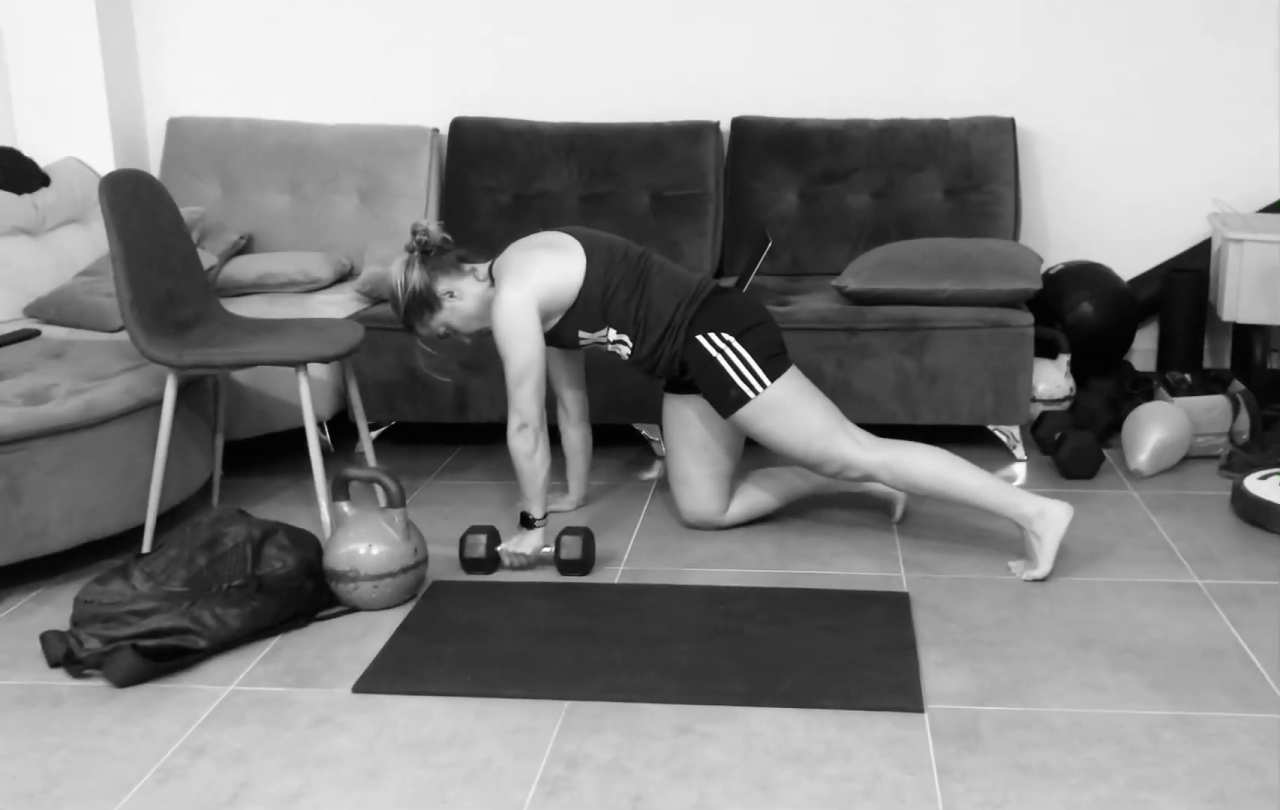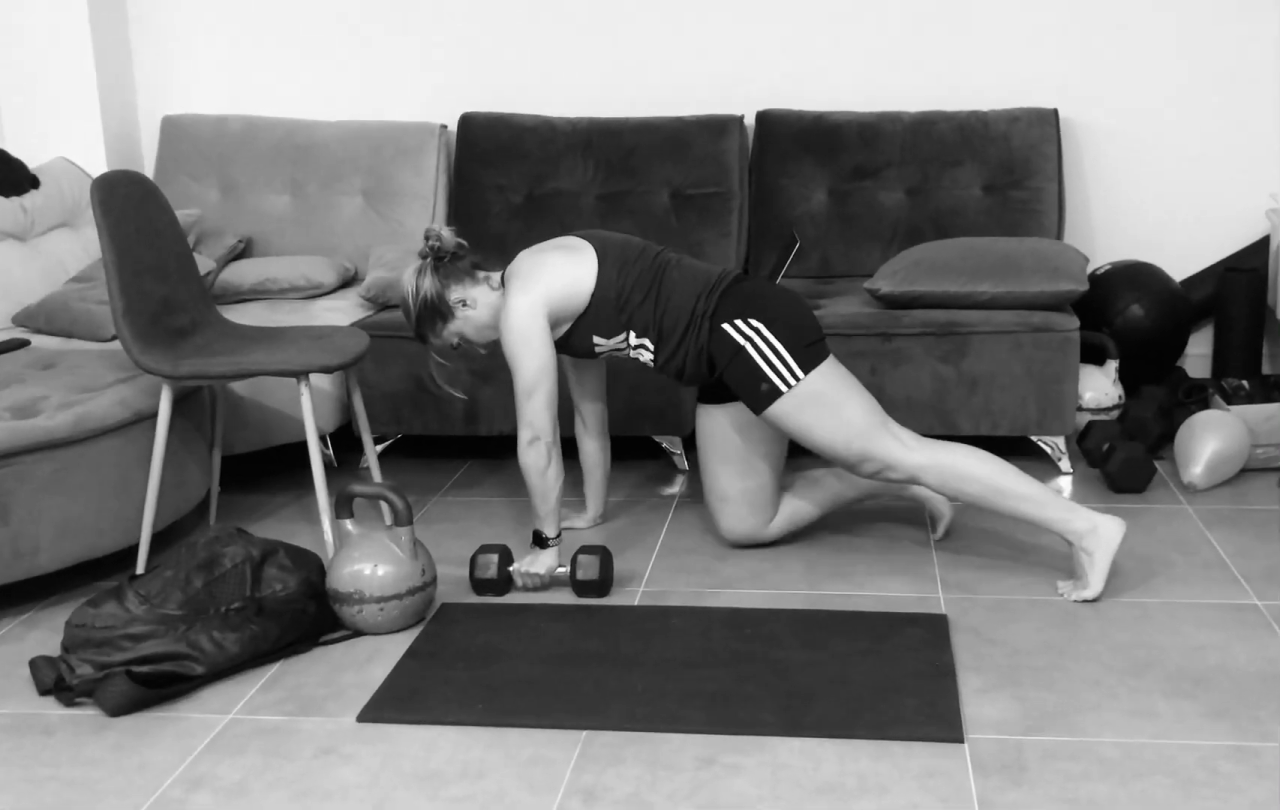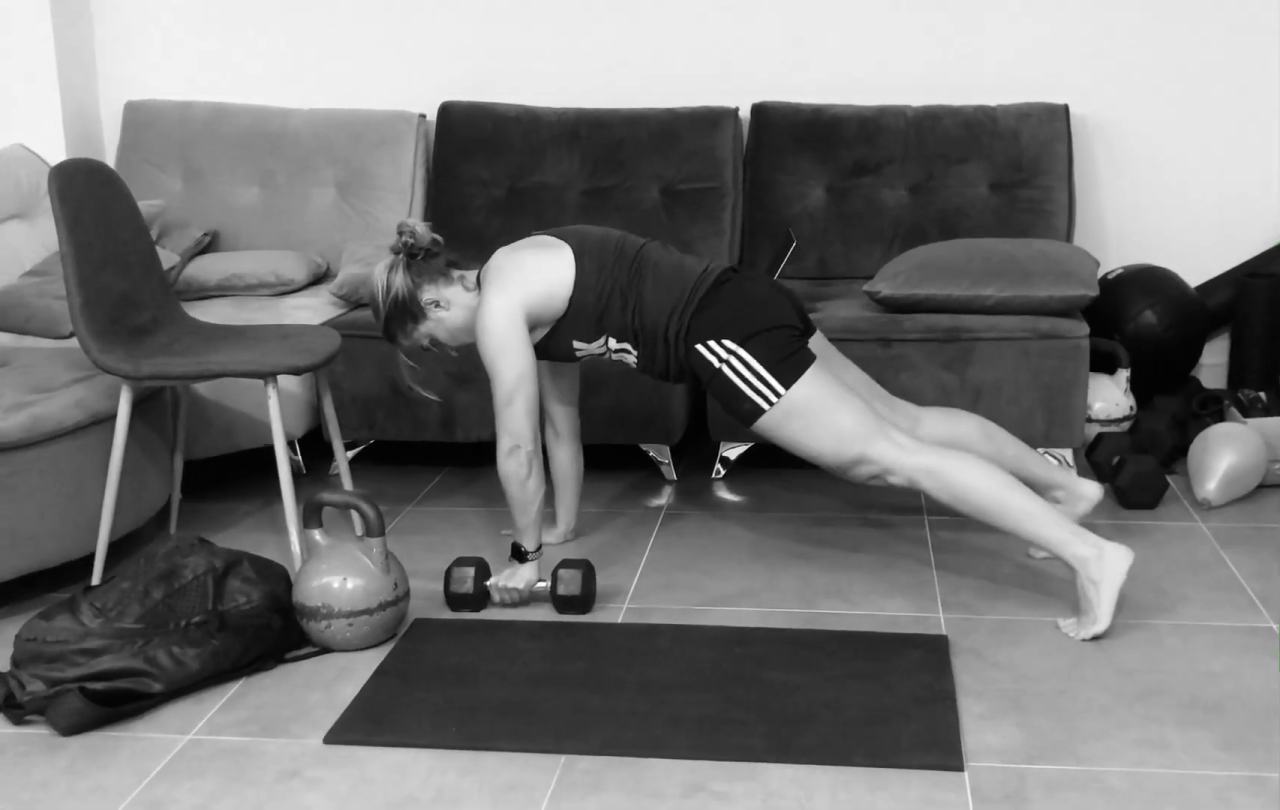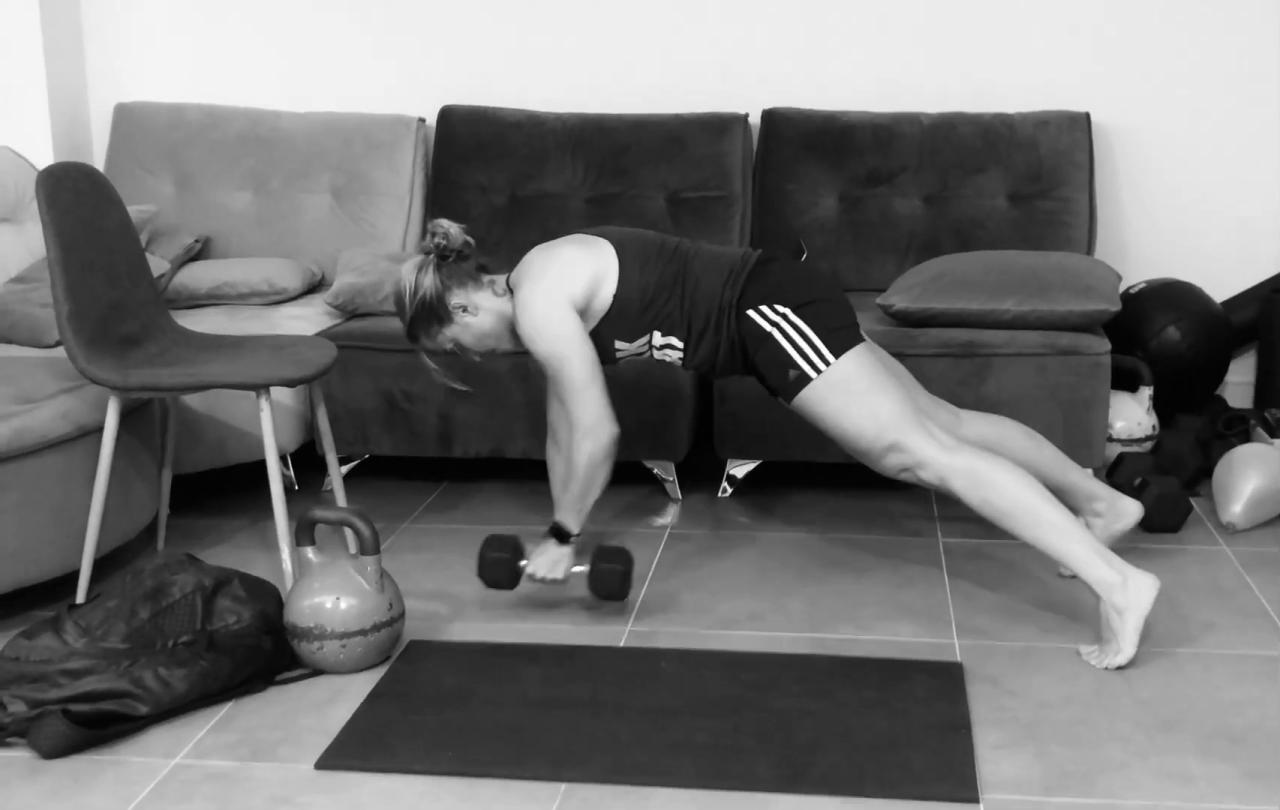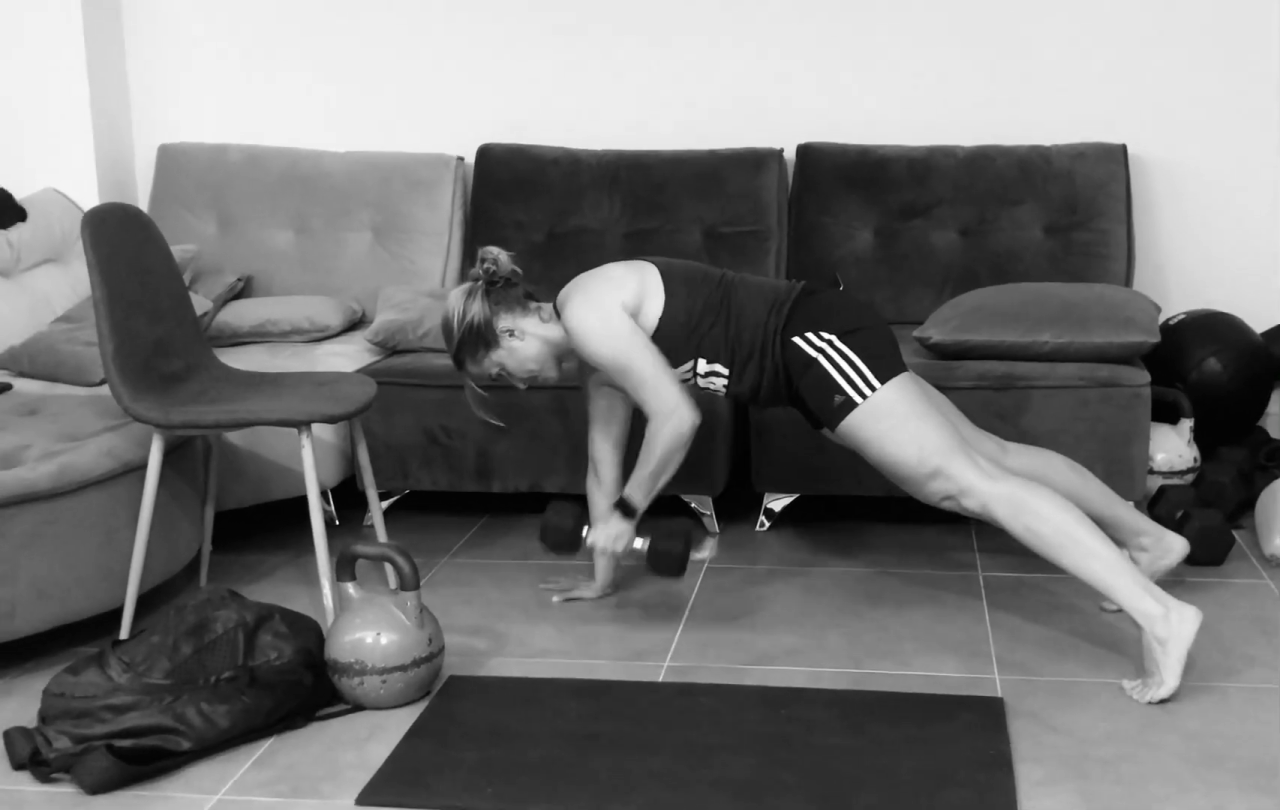
dt=1s
person 1, frame 1
left shoulder: (510, 294)
right shoulder: (532, 279)
left elbow: (524, 424)
right elbow: (570, 398)
left wrist: (531, 522)
right wrist: (574, 493)
left hip: (717, 334)
right hip: (695, 351)
left knee: (850, 450)
right knee: (704, 509)
left ankle: (1035, 511)
right ankle: (855, 483)
person 1, frame 2
left shoulder: (520, 304)
right shoulder: (552, 294)
left elbow: (537, 437)
right elbow: (589, 408)
left wrist: (544, 540)
right wrist: (591, 511)
left hip: (747, 326)
right hip: (733, 345)
left knee: (891, 450)
right knee: (742, 526)
left ankle: (1086, 526)
right ankle: (906, 479)
person 1, frame 3
left shoulder: (497, 305)
right shoulder: (527, 285)
left elbow: (517, 445)
right elbow: (560, 416)
left wrist: (525, 554)
right wrist: (563, 526)
left hip: (724, 331)
right hip: (742, 307)
left knee: (888, 455)
right knee: (902, 419)
left ankle: (1092, 556)
right ankle: (1066, 487)
person 1, frame 4
left shoulder: (536, 303)
right shoulder: (549, 294)
left elbow: (600, 432)
right elbow: (564, 432)
left wrist: (561, 540)
right wrist: (563, 537)
left hip: (771, 308)
right hip: (771, 315)
left knee: (924, 452)
right knee: (940, 422)
left ankle: (1116, 585)
right ankle: (1103, 502)
person 1, frame 5
left shoulder: (586, 314)
right shoulder: (591, 340)
left elbow: (678, 422)
right elbow: (604, 462)
left wrist: (621, 519)
right wrist: (601, 573)
left hip: (817, 339)
right hip: (815, 351)
left knee: (969, 481)
right knee: (985, 453)
left ankle: (1160, 616)
right ankle: (1149, 538)
